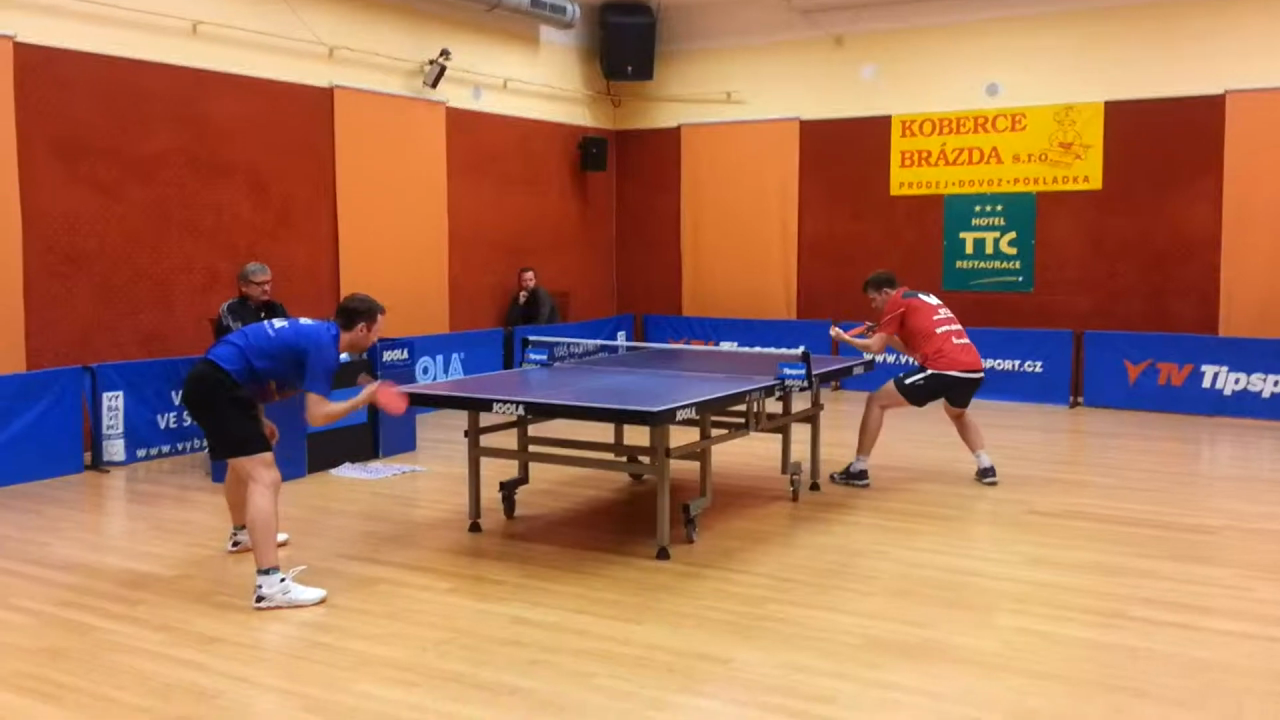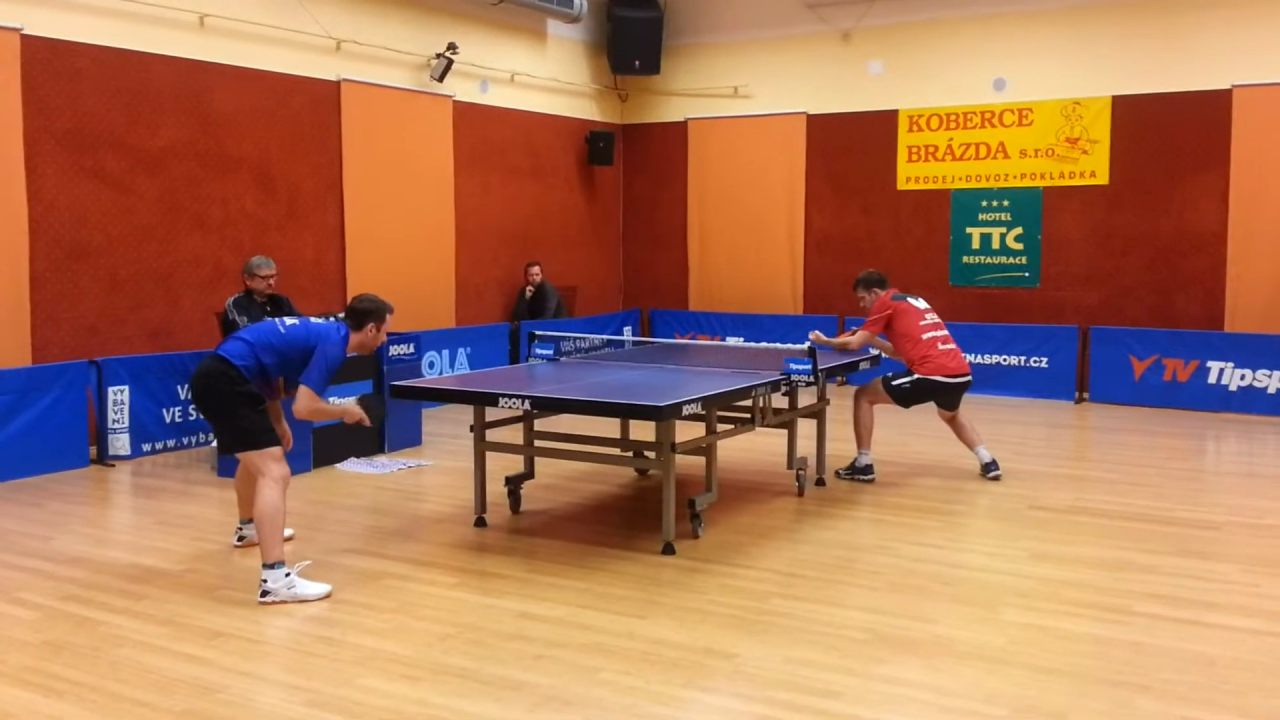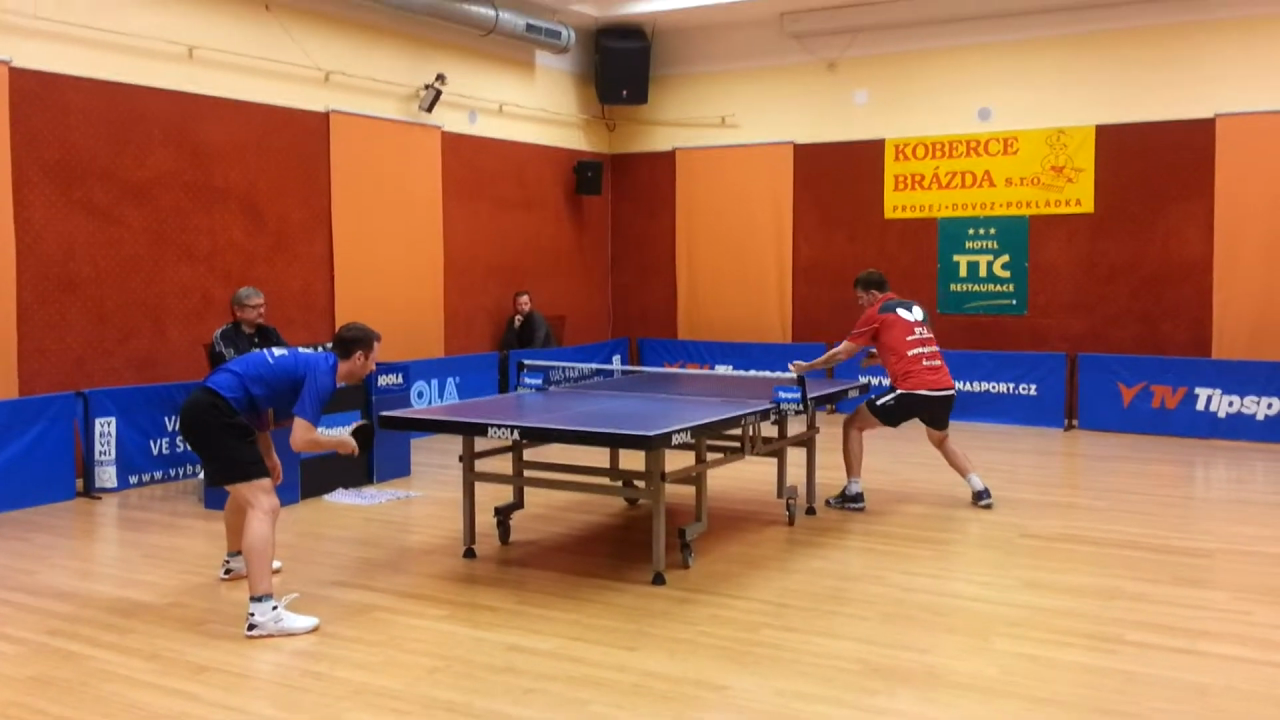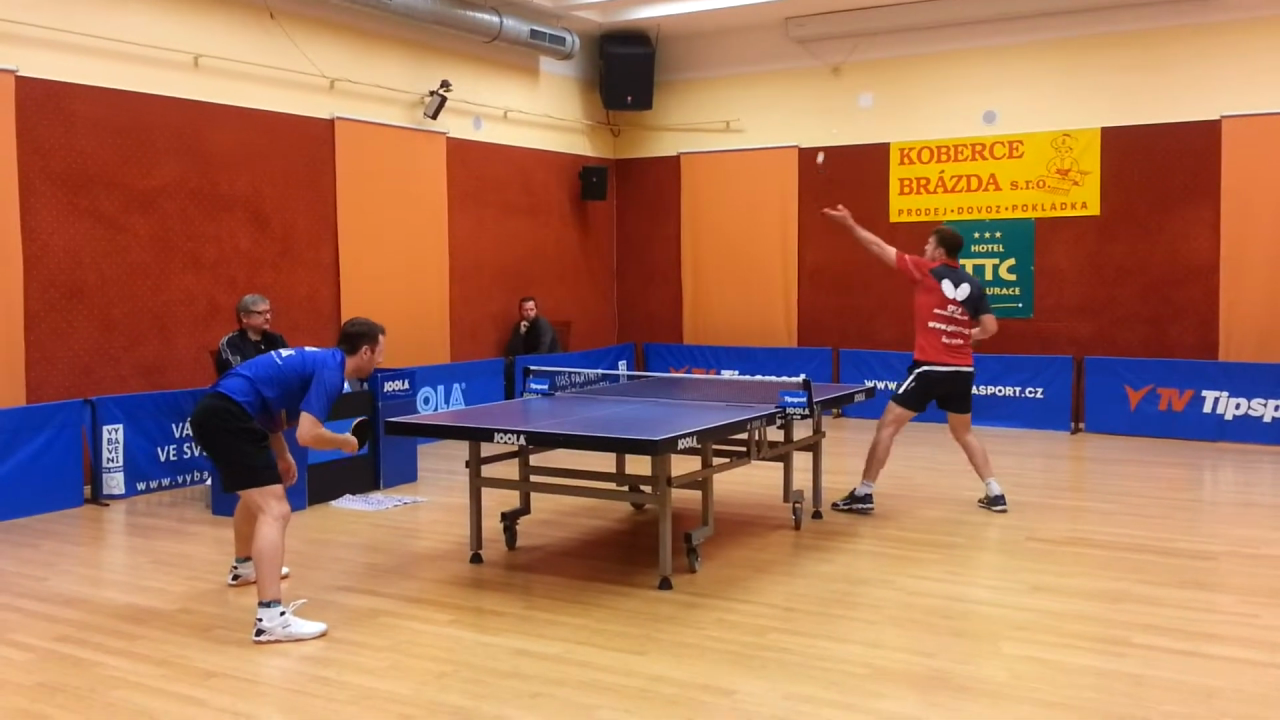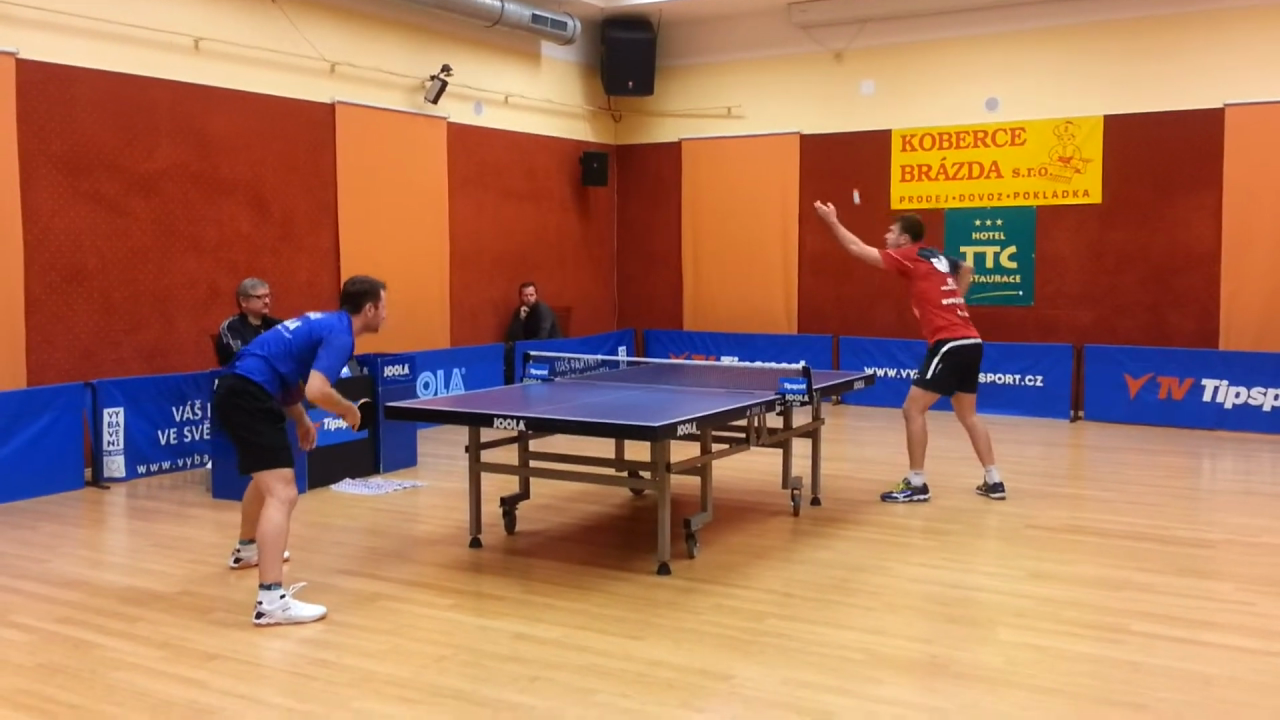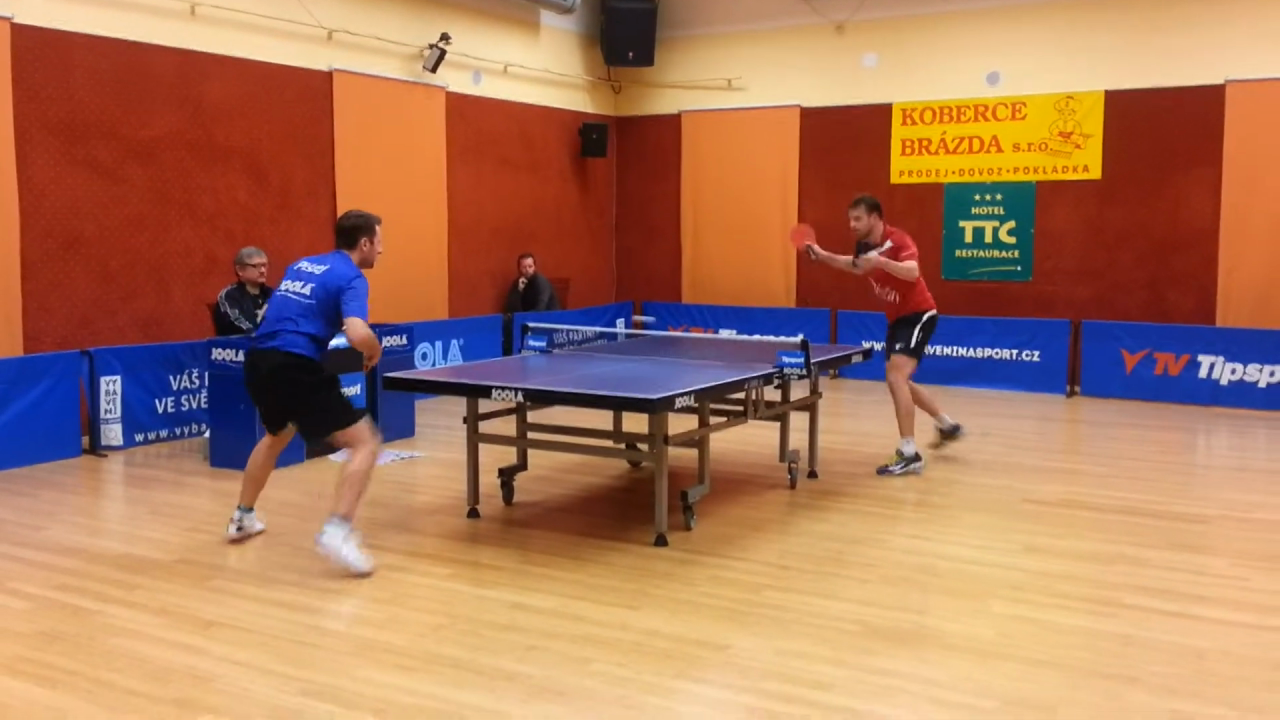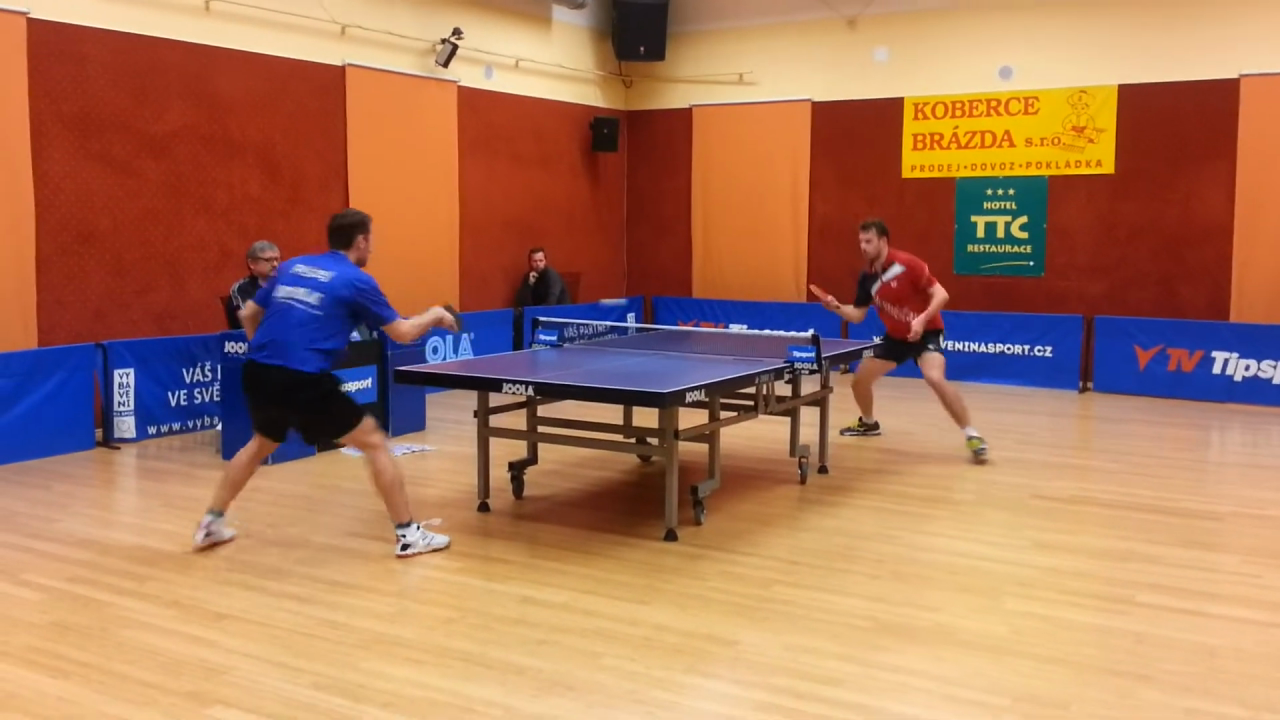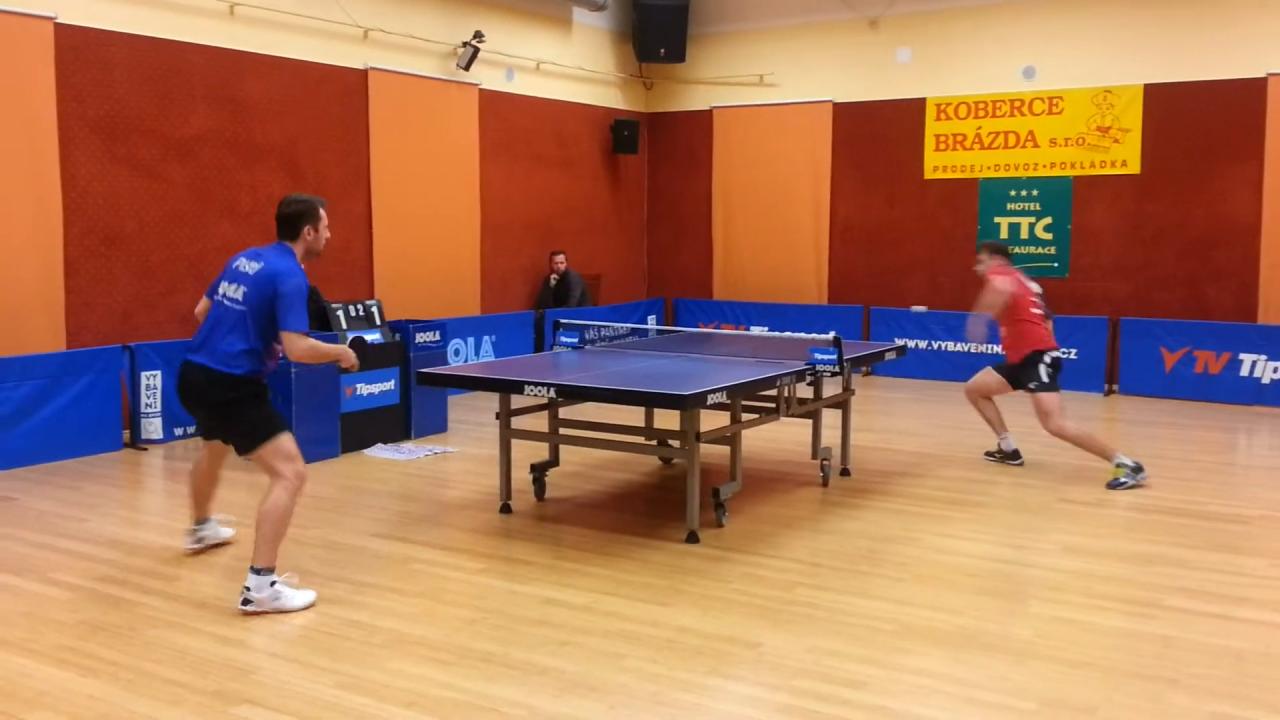
dt=0.5s
person 1, frame 1
left shoulder: (315, 332)
right shoulder: (324, 345)
right elbow: (317, 415)
left wrist: (257, 418)
right wrist: (363, 399)
left hip: (208, 379)
right hip: (217, 386)
left knee: (243, 461)
right knee: (264, 479)
left ankle: (242, 534)
right ankle: (270, 584)
person 1, frame 2
left shoulder: (323, 331)
right shoulder: (333, 343)
right elbow: (304, 407)
left wrist: (278, 423)
right wrist: (346, 411)
left hip: (215, 375)
right hip: (226, 381)
left knee: (255, 457)
right knee: (274, 473)
left ankle: (249, 528)
right ankle: (275, 579)
person 1, frame 3
left shoulder: (311, 362)
right shoulder: (322, 373)
right elbow: (301, 440)
left wrist: (268, 455)
right wrist: (341, 443)
left hip: (204, 406)
right hip: (216, 413)
left knee: (245, 488)
right knee: (263, 506)
left ankle: (236, 560)
right ankle: (262, 612)
person 1, frame 4
left shoulder: (319, 359)
right shoulder: (331, 371)
right elbow: (307, 434)
left wrist: (281, 455)
right wrist: (344, 442)
left hip: (216, 410)
right hip: (228, 417)
left knee: (255, 494)
right knee: (275, 511)
left ankle: (244, 566)
right ankle: (271, 618)
person 1, frame 5
left shoulder: (323, 323)
right shoulder: (340, 335)
right elbow: (316, 391)
left wrist: (301, 419)
right wrist: (349, 411)
left hip: (234, 390)
right hip: (248, 398)
left knee: (267, 474)
right knee: (281, 494)
left ankle: (246, 549)
right ankle: (271, 599)
person 1, frame 6
left shoulder: (302, 265)
right shoulder: (351, 278)
left elbow: (271, 317)
right elbow: (357, 334)
right wrist: (374, 350)
left hip: (259, 360)
right hip: (296, 369)
left knee: (277, 438)
right knee: (365, 444)
left ankle: (242, 517)
right ankle: (337, 530)
person 1, frame 7
left shoulder: (291, 267)
right shoulder: (357, 281)
left elbow: (248, 315)
right elbow: (402, 332)
right wrist: (435, 315)
left hip: (258, 374)
right hip: (304, 382)
left knee: (261, 443)
right knee: (375, 445)
left ankle: (212, 523)
right ankle: (408, 533)
person 1, frame 8
left shoulder: (244, 259)
right shoulder: (288, 277)
left elbow: (202, 311)
right elbow: (296, 349)
right wrist: (342, 354)
left hip: (196, 376)
right hip: (229, 385)
left knee: (214, 447)
right knee: (290, 475)
left ankle: (201, 527)
right ankle: (260, 585)
person 2, frame 1
left shoulder: (897, 302)
right shoulder: (924, 301)
left elbow: (875, 348)
left wrist: (845, 338)
right wrist: (884, 334)
left hip: (944, 370)
right hip: (974, 370)
left knee: (877, 401)
right knee: (957, 414)
left ankle: (859, 469)
right ankle: (986, 466)
person 2, frame 2
left shoulder: (885, 303)
right shoulder: (914, 303)
left elbow: (855, 344)
left wrist: (825, 341)
right wrist: (871, 339)
left hip: (931, 376)
right hip: (961, 375)
left knee: (863, 396)
right knee: (951, 416)
left ankle: (863, 464)
right ankle: (987, 461)
person 2, frame 3
left shoulder: (875, 314)
right shoulder: (915, 309)
left elbow: (841, 354)
left wrist: (807, 367)
left hip: (913, 391)
right hip: (945, 390)
left knee: (853, 424)
right knee: (942, 440)
left ankle: (853, 492)
right ankle: (979, 489)
person 2, frame 4
left shoulder: (925, 271)
right shoulder: (973, 286)
left elbow: (880, 247)
right elbow: (990, 327)
left wrist: (849, 223)
left hip: (929, 368)
right hip: (962, 370)
left knee: (887, 426)
right knee: (963, 433)
left ankle: (863, 493)
right ankle: (994, 494)
person 2, frame 5
left shoulder: (909, 256)
right shoulder: (939, 258)
left elbow: (859, 250)
right elbow: (966, 269)
left wrist: (832, 221)
left hip: (949, 344)
right hip: (970, 343)
left knee: (913, 409)
right knee: (968, 414)
left ankle: (916, 483)
right ankle: (994, 481)
person 2, frame 6
left shoulder: (898, 241)
right shoulder: (864, 245)
left elbow: (911, 271)
right elbow: (853, 265)
left wrist: (882, 262)
right wrist: (824, 256)
left hip: (919, 316)
right hip: (898, 320)
left knee: (896, 379)
right knee: (899, 380)
left ankle: (908, 454)
right ankle: (947, 425)
person 2, frame 7
left shoulder: (908, 265)
right shoulder: (867, 278)
left elbow: (941, 295)
right elbow: (858, 315)
left wrist: (922, 319)
right wrist: (838, 308)
left hip: (927, 333)
right hip: (895, 338)
left knee: (935, 378)
right knee: (860, 379)
left ankle: (972, 436)
right ankle: (868, 422)
person 2, frame 8
left shoulder: (1000, 274)
right shoulder: (1024, 282)
left elbow: (1003, 288)
left wrist: (981, 316)
left hip: (1037, 357)
right hip: (1021, 359)
left knee: (1054, 424)
right knee: (973, 390)
left ankle: (1126, 465)
right ankle: (1008, 448)
